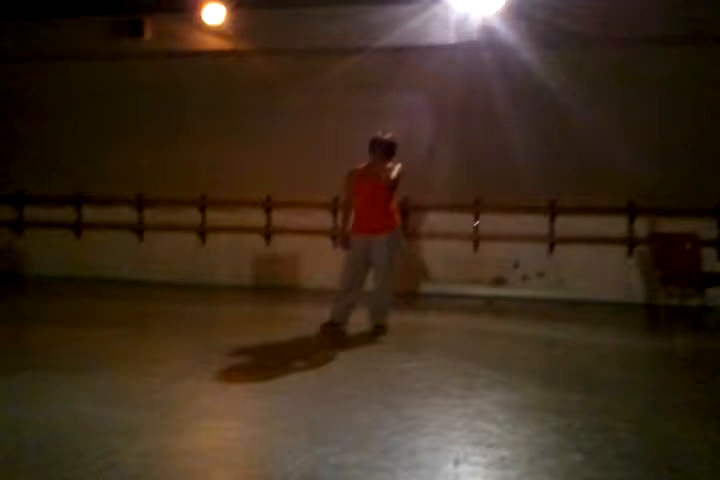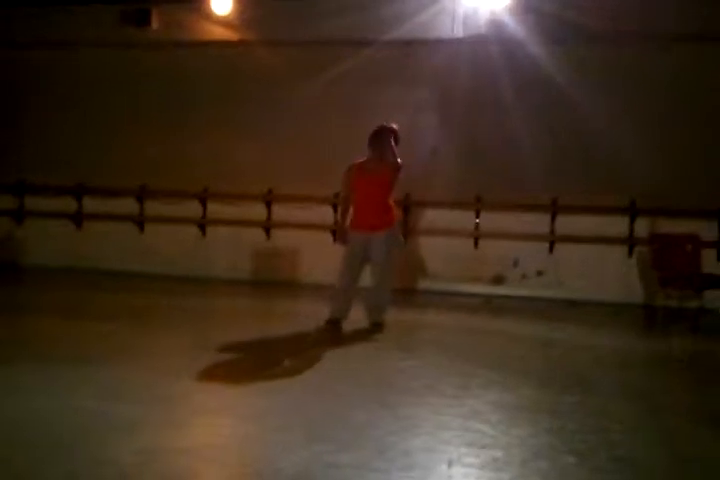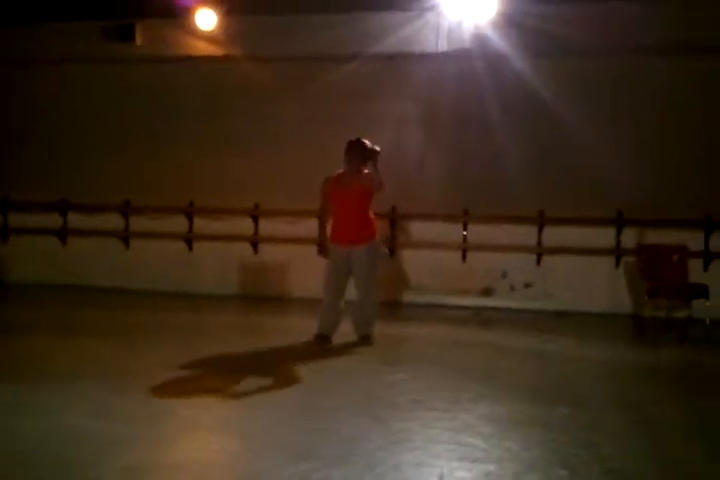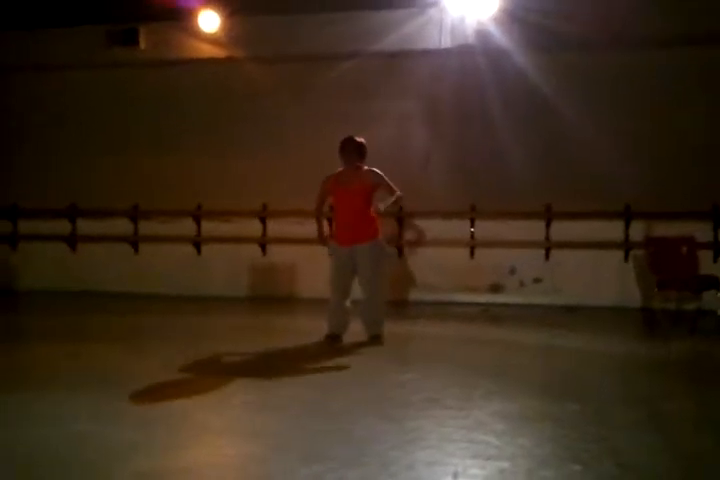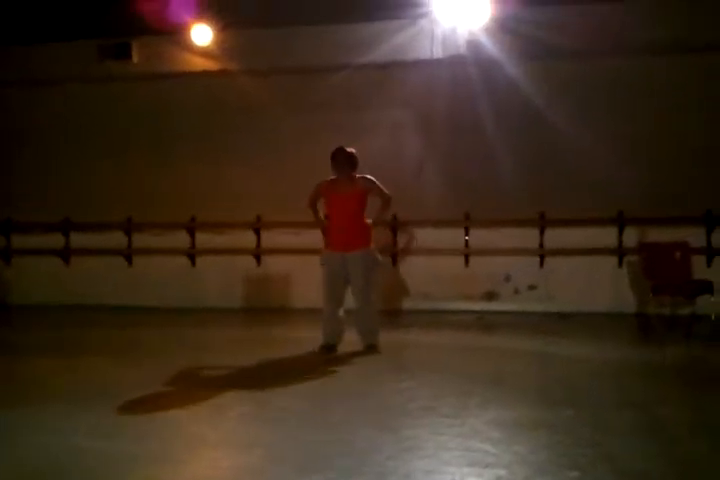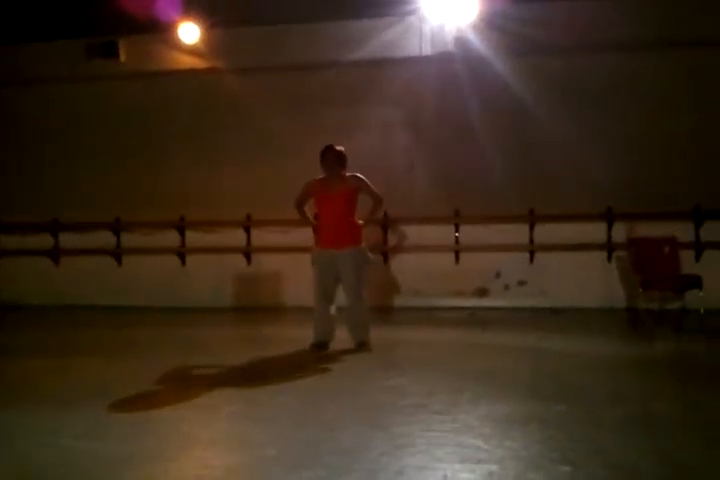
dt=0.3s
person 1, frame 1
left shoulder: (394, 170)
right shoulder: (355, 175)
left elbow: (387, 180)
right elbow: (348, 203)
left wrist: (381, 163)
right wrist: (343, 231)
left hip: (385, 234)
right hip: (359, 234)
left knee: (383, 280)
right knee: (350, 279)
left ankle: (379, 321)
right ankle: (337, 320)
person 1, frame 2
left shoulder: (391, 167)
right shoulder: (354, 170)
left elbow: (393, 162)
right elbow: (346, 199)
left wrist: (389, 139)
right wrist: (341, 226)
left hip: (384, 230)
right hip: (357, 230)
left knee: (381, 277)
right knee: (347, 275)
left ankle: (376, 318)
right ankle: (335, 317)
person 1, frame 3
left shoulder: (368, 178)
right shoulder: (331, 182)
left elbow: (379, 187)
right elbow: (324, 212)
left wrist: (374, 161)
right wrist: (321, 240)
left hip: (365, 243)
right hip: (338, 244)
left knee: (366, 290)
right knee: (332, 289)
left ankle: (364, 331)
right ankle: (325, 330)
person 1, frame 4
left shoulder: (371, 176)
right shoulder: (331, 180)
left elbow: (396, 194)
right elbow: (319, 205)
left wrist: (383, 206)
right wrist: (321, 230)
left hip: (368, 241)
right hip: (340, 243)
left knee: (372, 289)
right knee: (338, 289)
left ankle: (375, 331)
right ankle: (335, 330)
person 1, frame 5
left shoulder: (364, 183)
right shoulder: (324, 186)
left elbow: (386, 199)
right elbow: (312, 203)
left wrist: (373, 221)
right wrist: (322, 223)
left hip: (360, 249)
right hip: (333, 250)
left knee: (364, 297)
right knee: (331, 298)
left ankle: (370, 341)
right ankle: (330, 340)
person 1, frame 6
left shoulder: (354, 181)
right shoulder: (314, 185)
left elbow: (378, 199)
right elbow: (298, 204)
left wrist: (364, 221)
right wrist: (311, 223)
left hip: (351, 248)
right hip: (323, 249)
left knee: (355, 295)
right knee: (322, 296)
left ankle: (361, 338)
right ankle: (322, 338)
